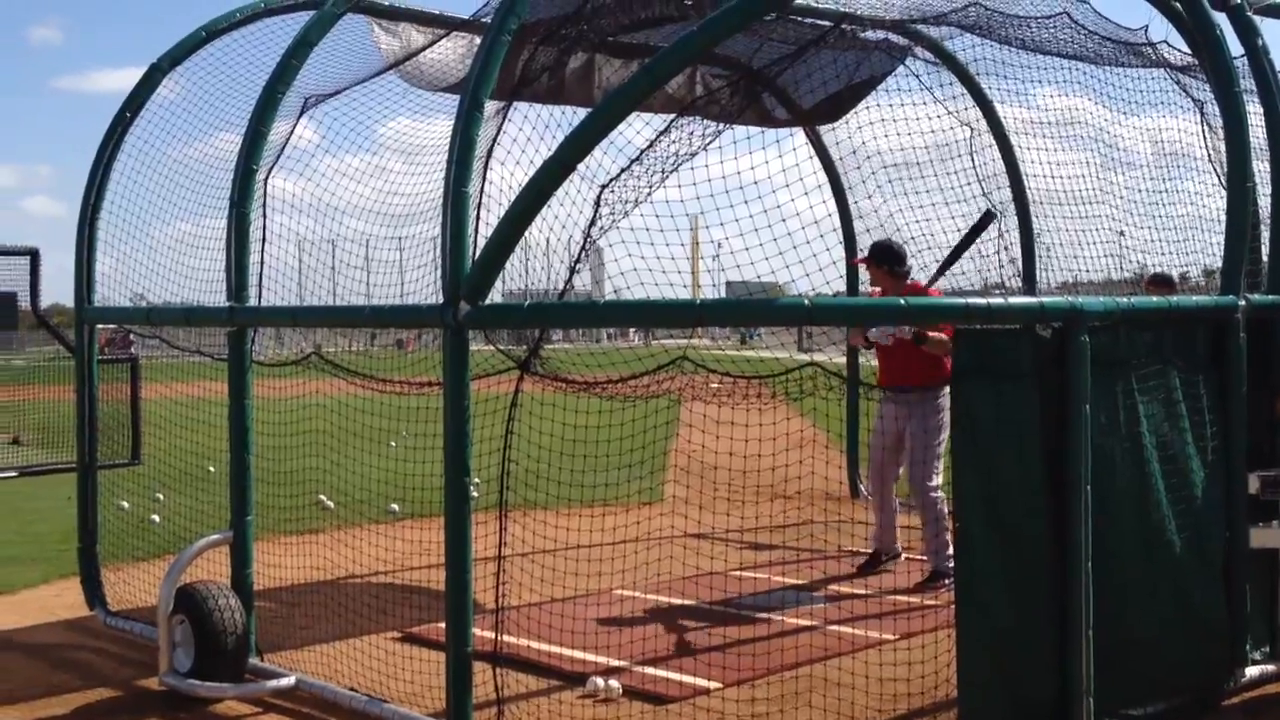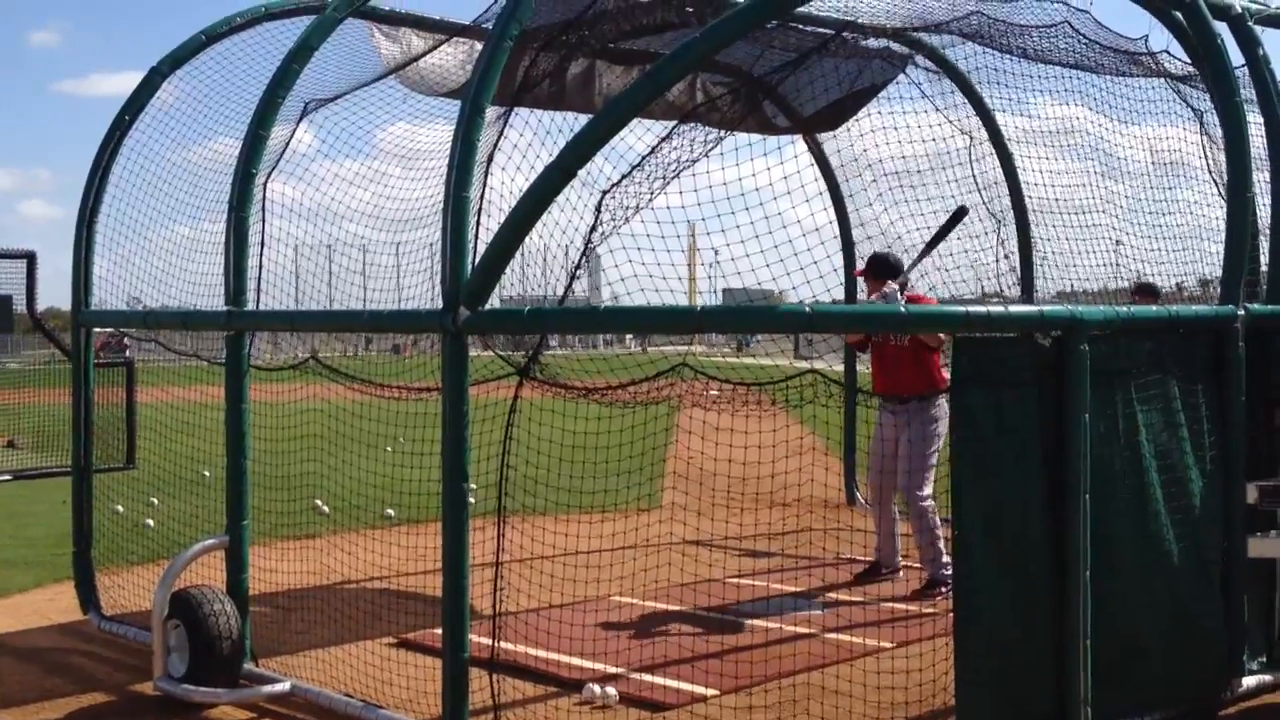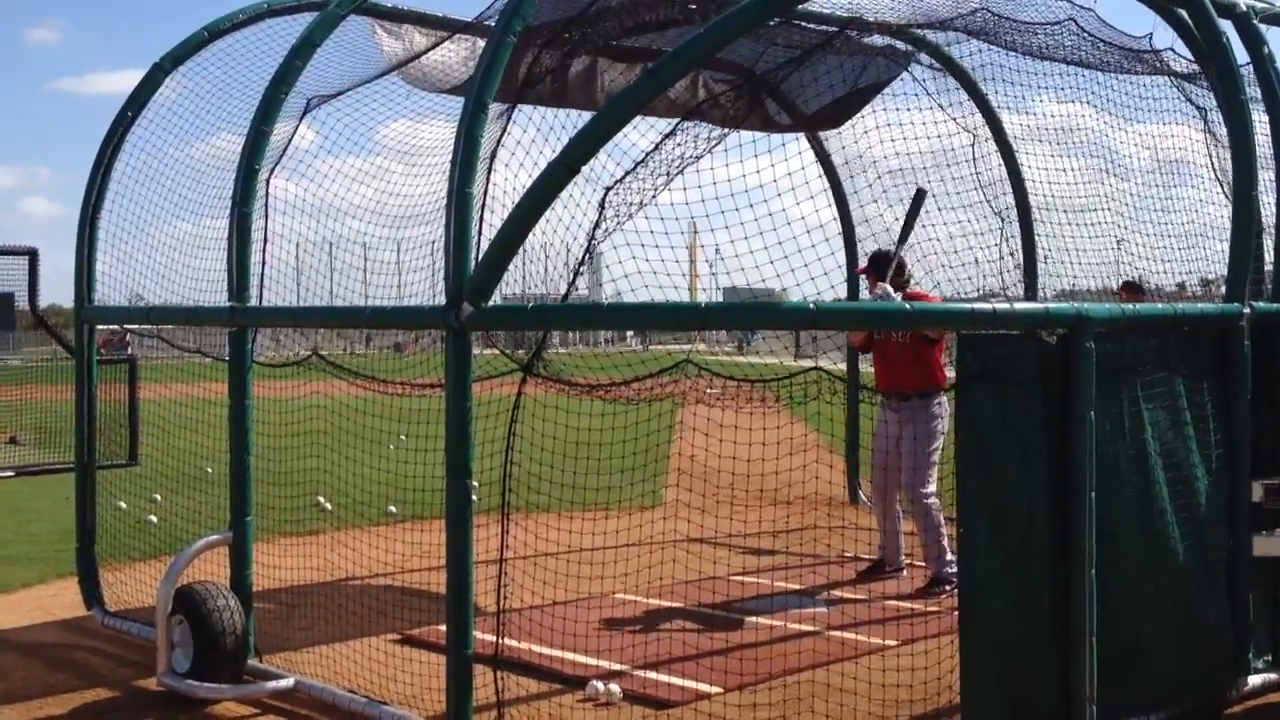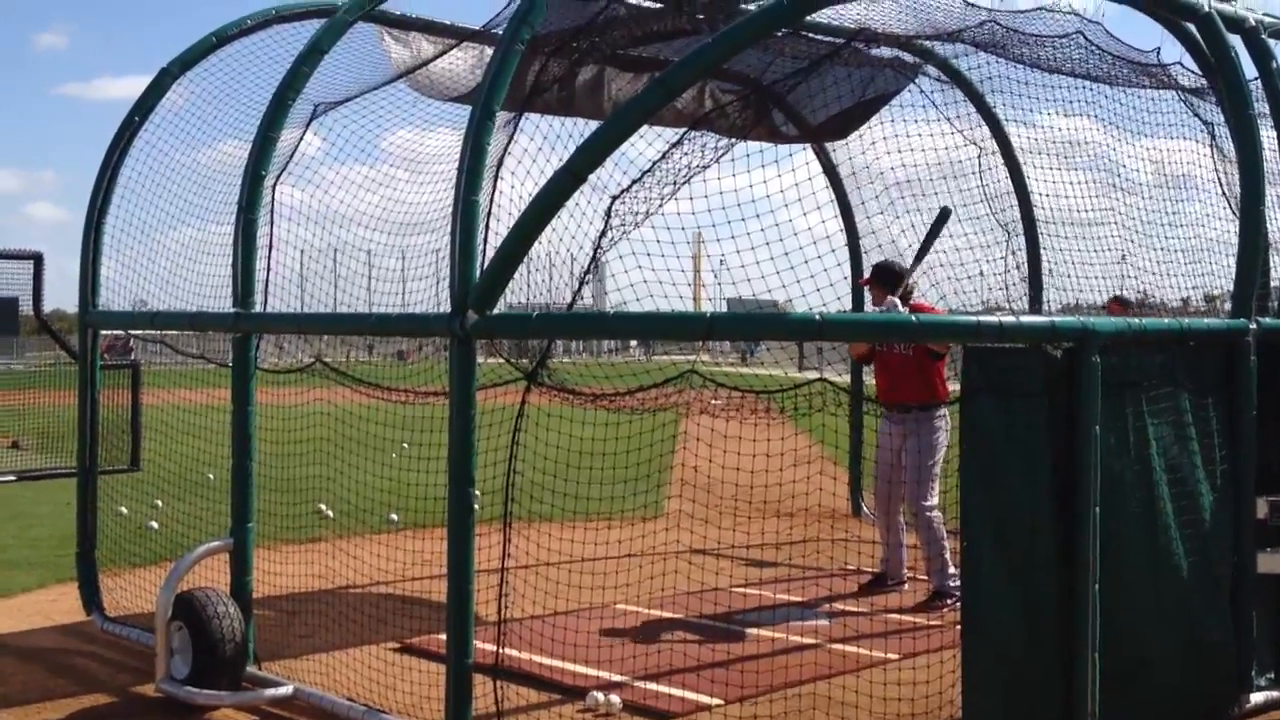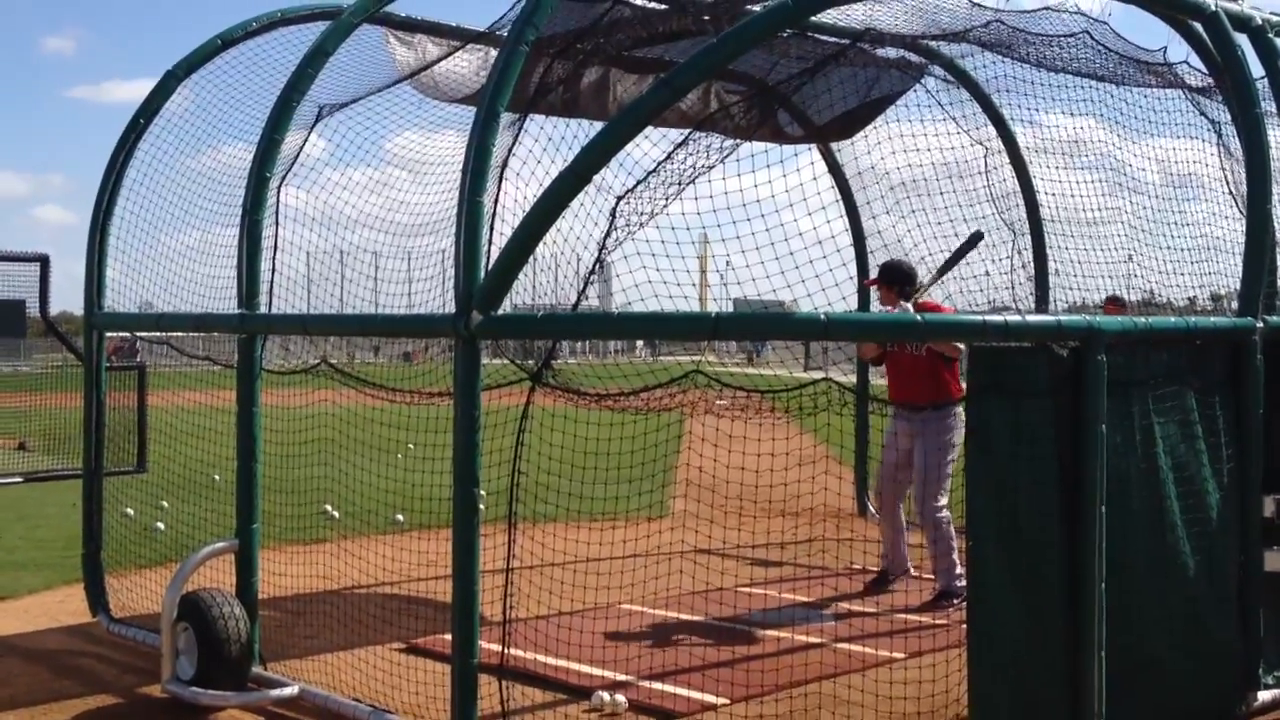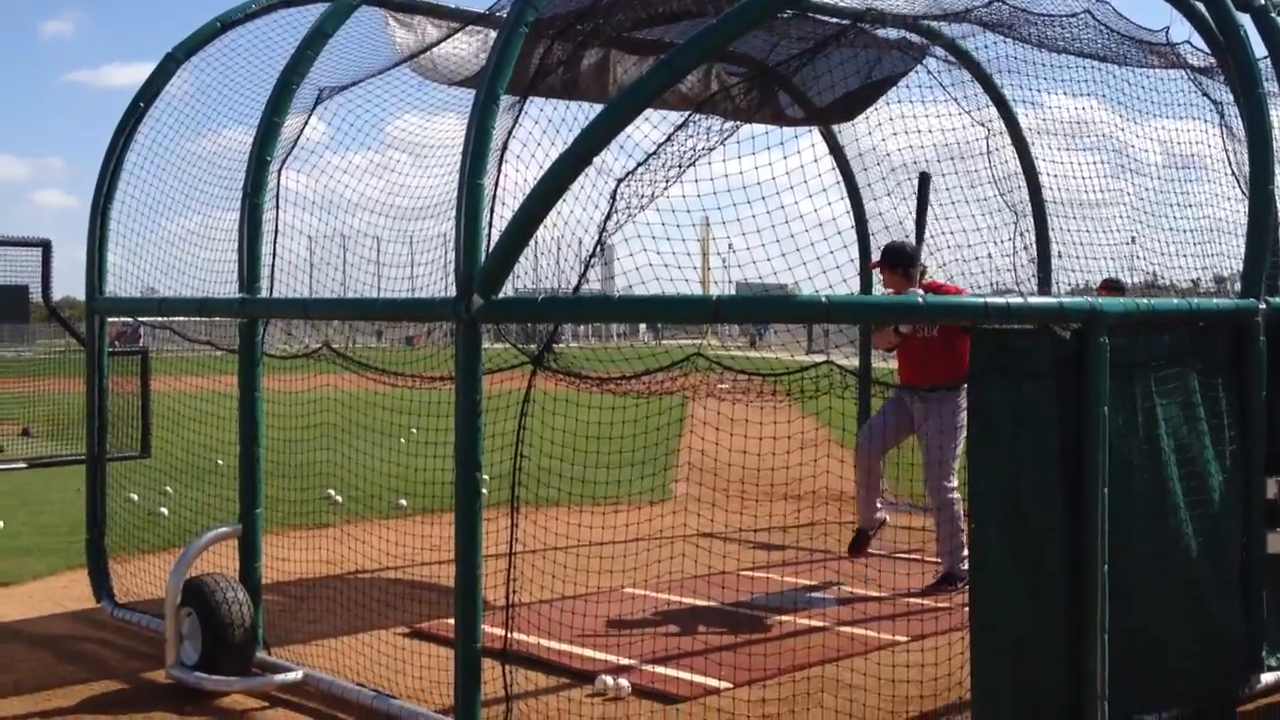
dt=0.3s
person 1, frame 1
left shoulder: (928, 298)
left elbow: (948, 345)
right elbow: (856, 337)
left wrist: (912, 334)
right wrist: (873, 334)
left hip: (928, 401)
right hip: (890, 400)
left knee: (924, 485)
right knee: (880, 478)
left ankle: (944, 566)
right ankle: (886, 548)
person 1, frame 2
left shoulder: (923, 306)
left elbow: (937, 338)
right elbow: (852, 336)
left wrist: (901, 309)
left hip: (924, 410)
right hip: (888, 409)
left knee: (915, 492)
right knee: (880, 489)
left ankle: (942, 573)
right ankle: (887, 560)
person 1, frame 3
left shoulder: (925, 302)
left elbow: (938, 329)
right elbow: (855, 340)
left wrist: (897, 304)
left hip: (925, 407)
right hip: (889, 406)
left knee: (919, 489)
right knee: (882, 486)
left ankle: (946, 571)
right ankle: (891, 558)
person 1, frame 4
left shoulder: (928, 316)
left elbow: (944, 344)
right elbow: (856, 350)
left hip: (927, 419)
right hip: (891, 418)
left knee: (921, 502)
right knee: (886, 500)
left ankle: (948, 585)
right ankle: (893, 572)
person 1, frame 5
left shoulder: (939, 314)
left elbow: (956, 350)
right elbow: (866, 353)
left hip: (939, 419)
right hip: (902, 417)
left knee: (930, 504)
right knee: (887, 496)
left ankle: (954, 586)
right ankle: (894, 566)
person 1, frame 6
left shoulder: (947, 294)
right elbow: (880, 342)
right wrist: (905, 323)
left hip: (947, 398)
right hip: (907, 394)
left knee: (940, 485)
right knee: (866, 446)
left ankle: (957, 569)
right ankle: (870, 519)
